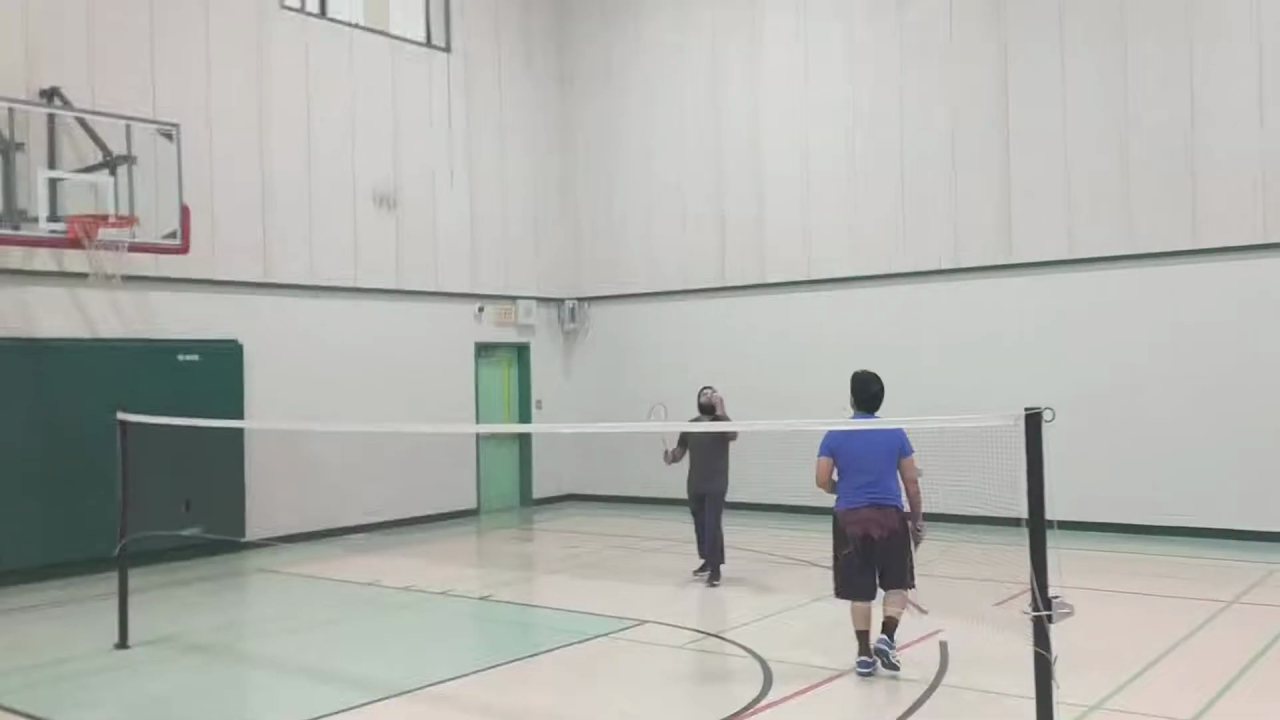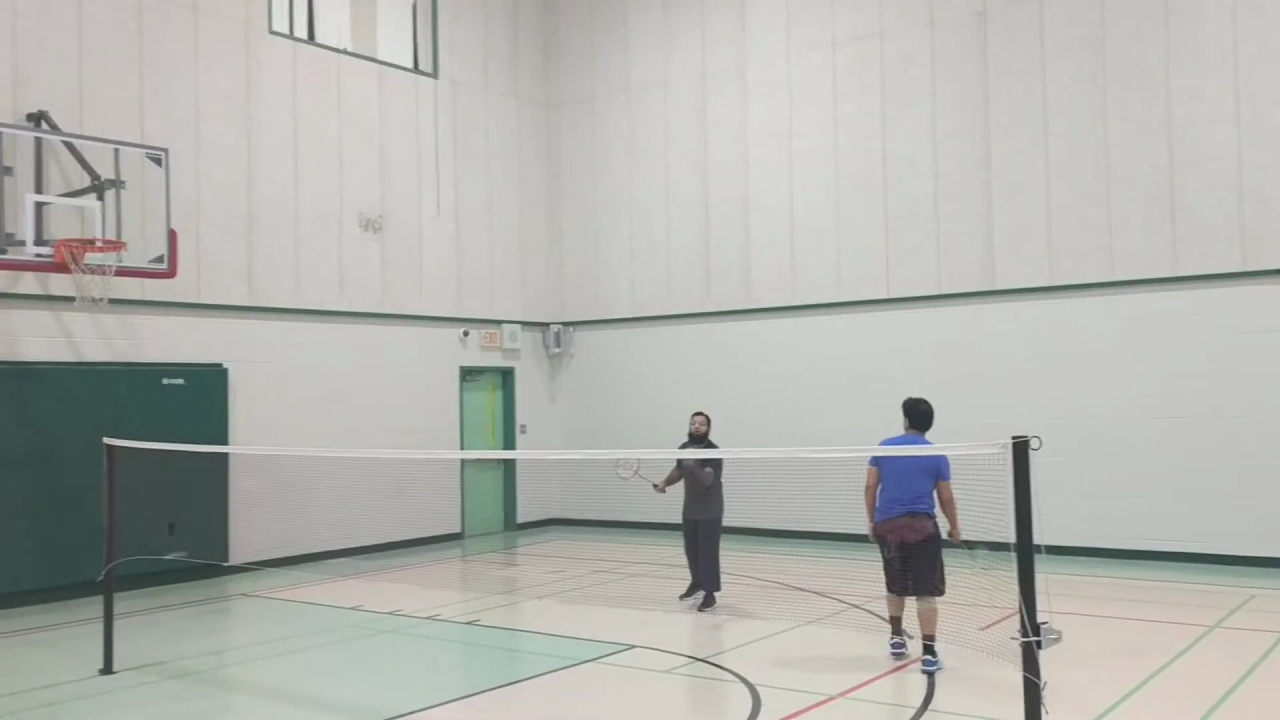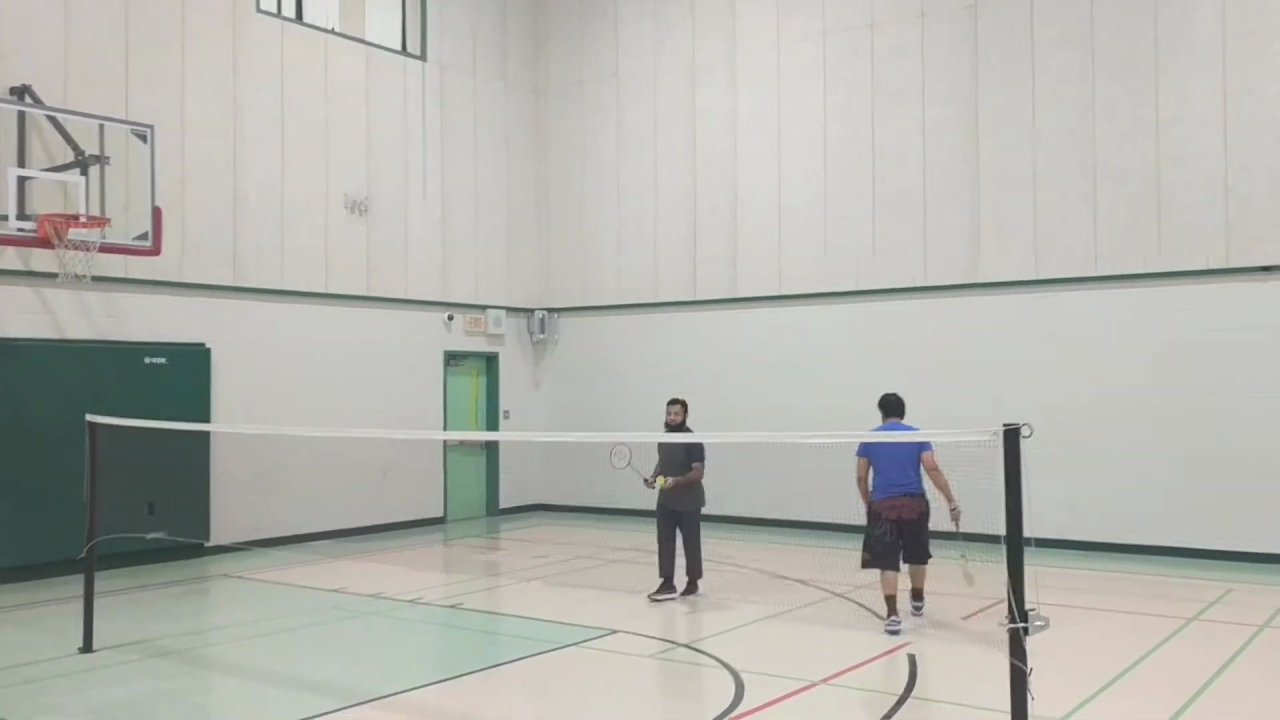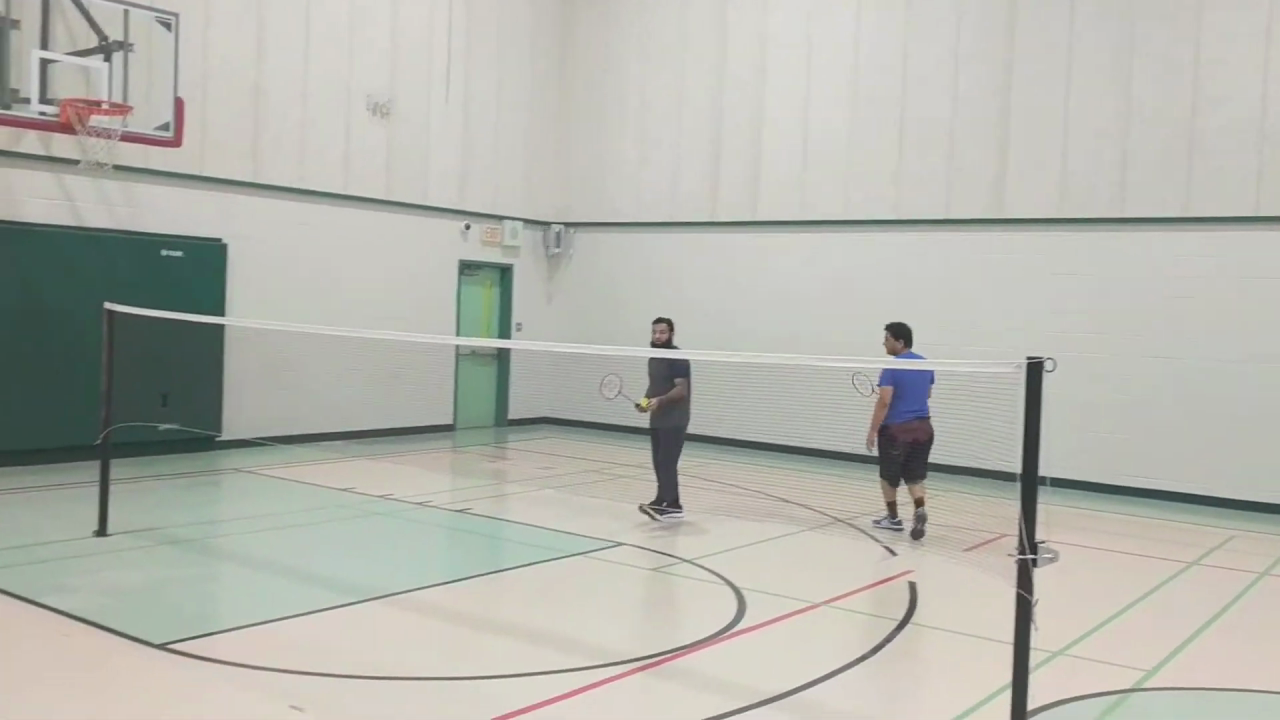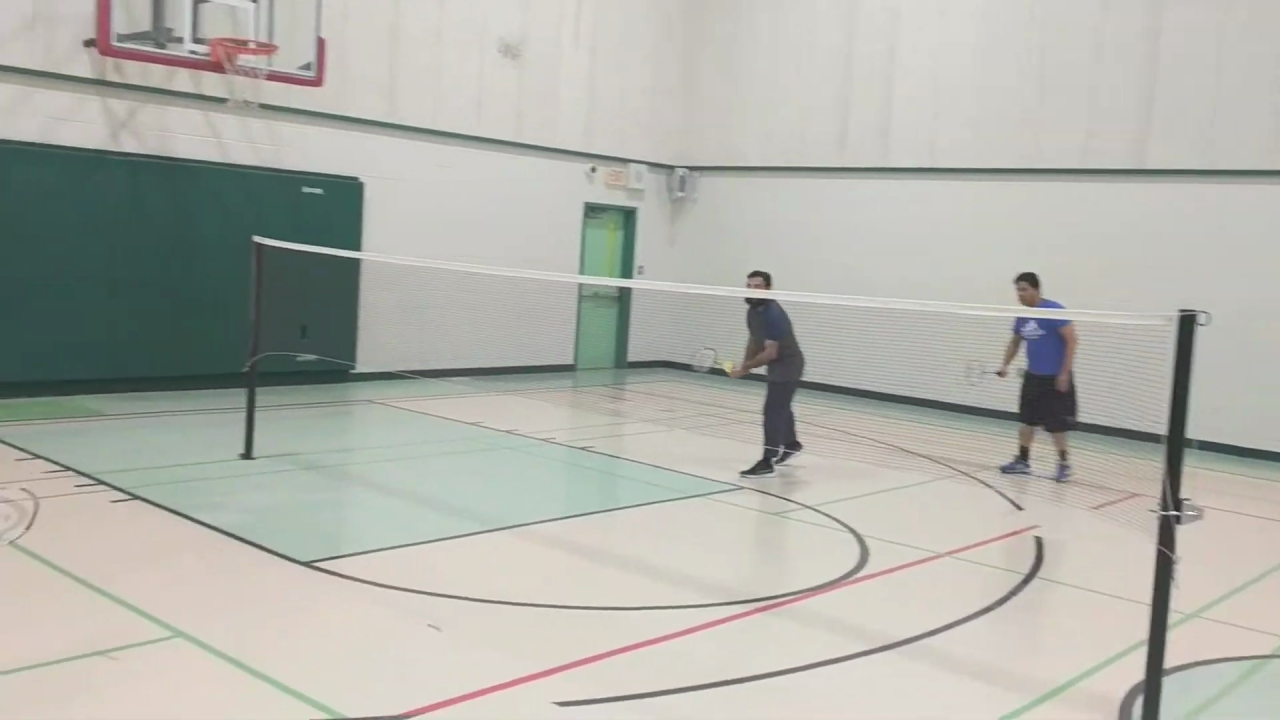
dt=0.7s
person 1, frame 1
left shoulder: (835, 435)
right shoulder: (895, 433)
left elbow: (823, 480)
right elbow: (910, 481)
right wrist: (917, 520)
left hip: (850, 518)
right hip: (889, 516)
left knee: (858, 591)
right knee: (897, 585)
left ankle: (865, 653)
right ankle: (886, 638)
person 1, frame 2
left shoulder: (884, 447)
right shoulder: (936, 456)
left elbow: (870, 487)
right elbow: (946, 500)
left wrist: (872, 520)
right wrist: (955, 527)
left hip: (888, 525)
right hip: (922, 525)
left knee: (896, 585)
right knee: (926, 591)
left ankle: (896, 636)
right ankle: (928, 654)
person 1, frame 3
left shoulder: (869, 439)
left elbow: (861, 477)
right elbow: (933, 469)
left wrist: (868, 503)
right wrist: (951, 501)
left hip: (883, 506)
right hip: (914, 503)
left knee: (887, 563)
right knee: (917, 558)
left ankle: (892, 616)
right ankle: (917, 602)
person 1, frame 4
left shoulder: (892, 367)
left elbow: (884, 402)
left wrist: (872, 431)
left hip: (896, 428)
right hip: (923, 427)
left knee: (889, 474)
right knee: (915, 477)
left ankle: (893, 518)
right ankle: (919, 512)
person 1, frame 5
left shoulder: (1054, 310)
right shoulder: (1022, 317)
left elbow: (1071, 340)
right elbow: (1015, 342)
left wrist: (1065, 372)
right wrist: (1006, 364)
left hip: (1056, 376)
right hip: (1033, 375)
left knee: (1056, 423)
right knee: (1027, 419)
left ankle: (1063, 464)
right ankle: (1022, 460)
person 2, frame 1
left shoulder: (722, 422)
left elbow: (733, 435)
right elbow: (680, 451)
left wrist: (722, 412)
right wrist: (671, 456)
left hip: (716, 485)
right hip: (695, 485)
left knee: (713, 524)
right knee: (700, 524)
left ankle: (716, 568)
right ankle: (708, 560)
person 2, frame 2
left shoulder: (714, 452)
right shoulder: (684, 448)
left elbow: (707, 480)
right elbow: (677, 469)
left wrist: (693, 466)
right wrist: (665, 483)
left hip: (710, 512)
right hip: (689, 510)
left knee: (708, 551)
right knee: (691, 549)
left ankle: (710, 594)
right ankle: (697, 582)
person 2, frame 3
left shoulder: (692, 441)
left elbow: (698, 473)
left wrist: (676, 480)
right wrist: (654, 477)
left hip: (689, 501)
right hip: (666, 500)
left knee: (691, 542)
right knee: (665, 540)
left ankle: (693, 581)
right ankle: (668, 584)
person 2, frame 4
left shoulder: (678, 358)
right shoulder: (653, 360)
left elbow: (682, 389)
left wrist: (660, 400)
right wrist: (646, 401)
left hip: (675, 419)
right hip: (657, 418)
left knee: (667, 461)
right knee: (660, 462)
left ankle: (661, 504)
right ankle: (673, 504)
person 2, frame 5
left shoulder: (773, 314)
right shoulder: (753, 311)
left elbow: (771, 352)
right elbow: (754, 340)
left wrist: (746, 366)
right wrist: (745, 363)
left hip: (787, 366)
right hip: (778, 366)
left knee: (773, 411)
right knee: (780, 408)
left ankle: (767, 463)
right ankle: (791, 444)
